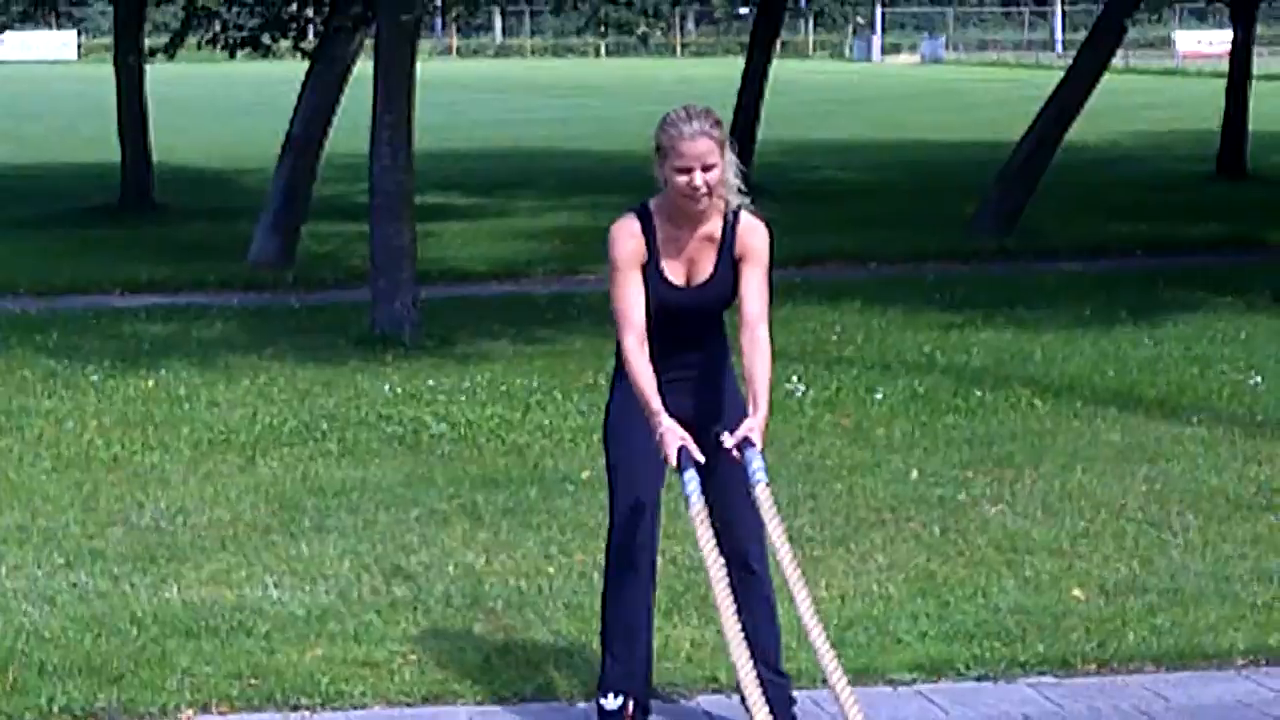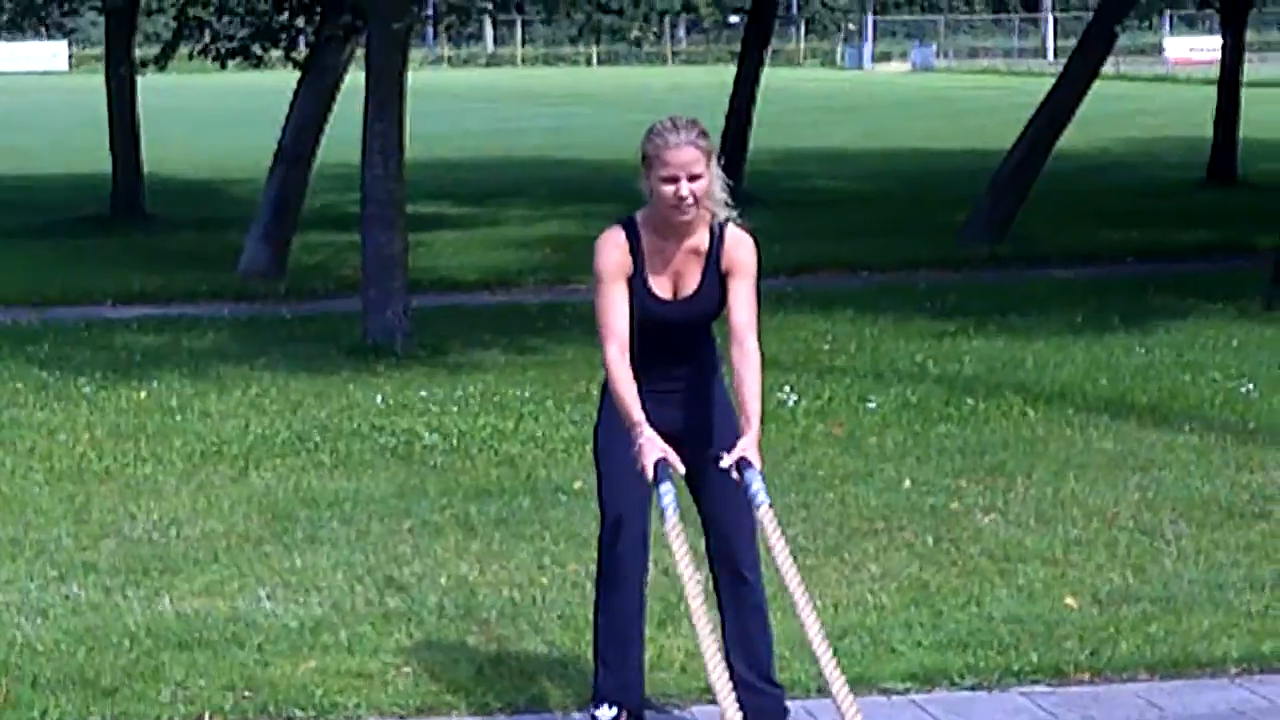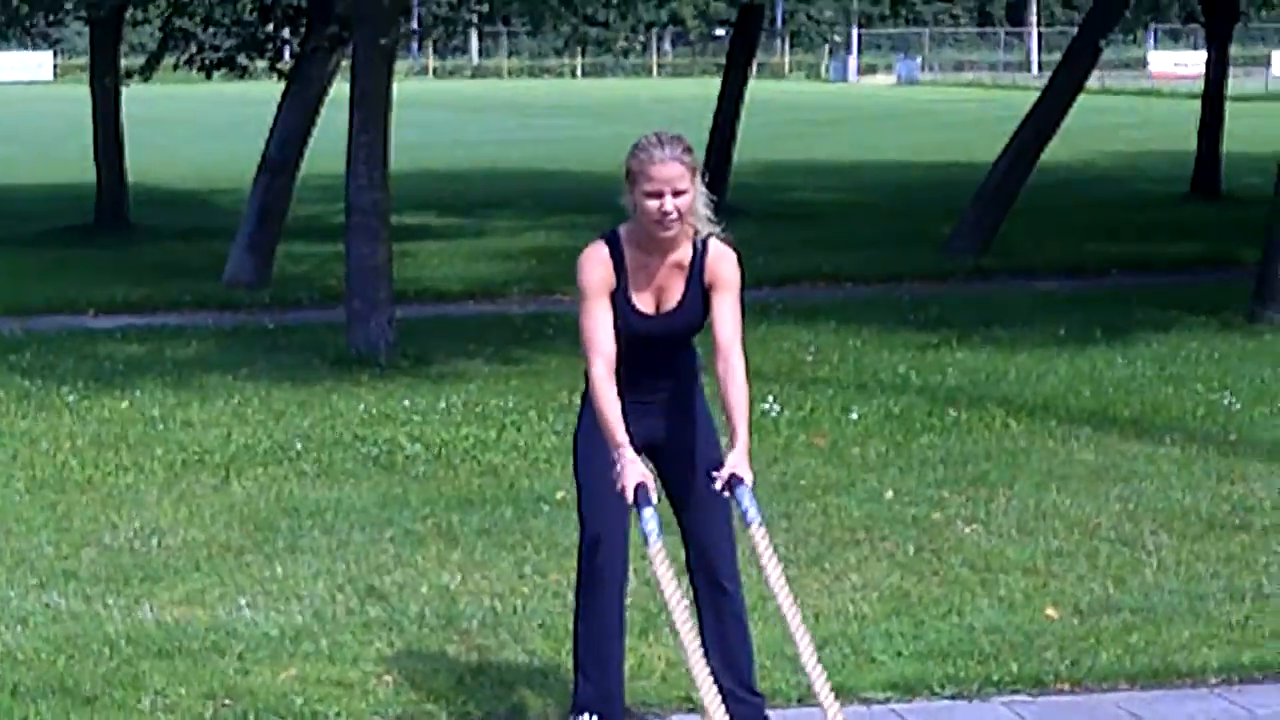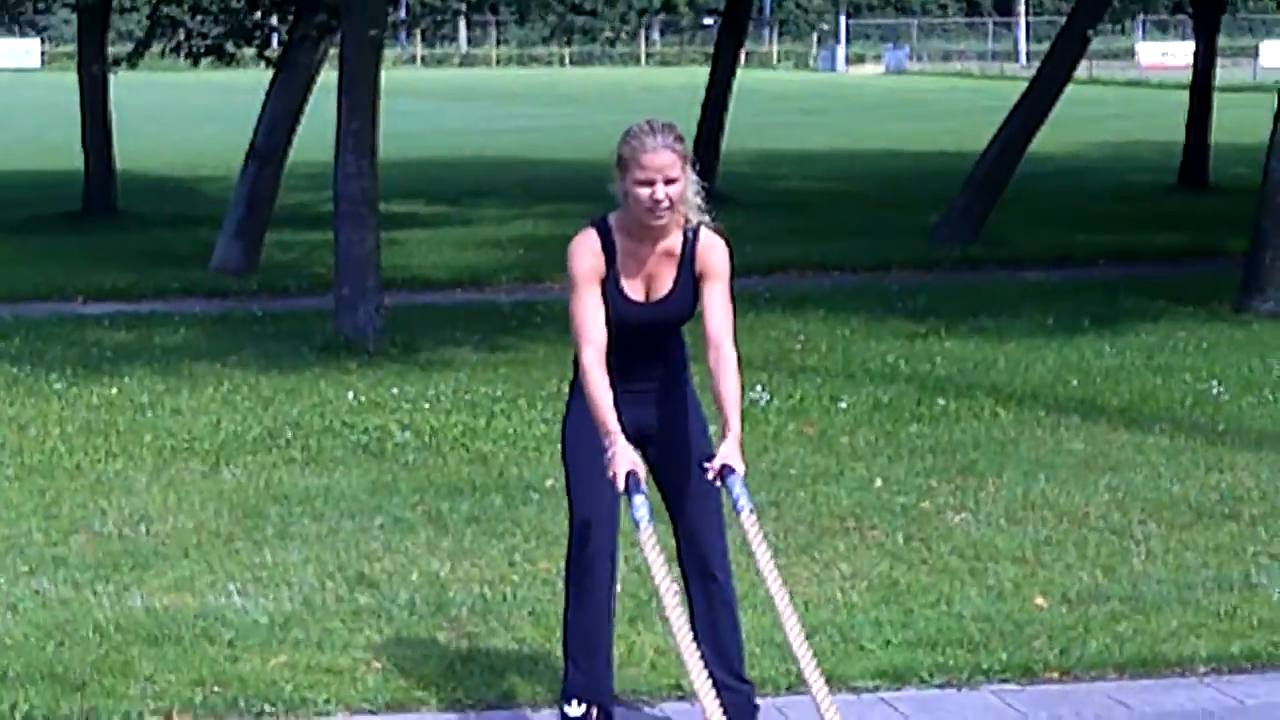
dt=0.2s
person 1, frame 1
left shoulder: (748, 231)
right shoulder: (631, 232)
left elbow: (755, 327)
right elbow: (632, 336)
left wrist: (757, 414)
right wrist: (662, 422)
left hip: (713, 387)
right hip: (642, 395)
left knee: (745, 541)
right knee: (631, 541)
person 1, frame 2
left shoulder: (734, 245)
right shoulder: (616, 246)
left elbow: (744, 341)
right elbow: (615, 349)
left wrist: (751, 432)
right wrist: (641, 432)
left hip: (702, 398)
right hip: (632, 405)
left knee: (737, 551)
right knee: (622, 552)
person 1, frame 3
left shoulder: (717, 259)
right shoulder: (599, 260)
left elbow: (730, 355)
right elbow: (600, 365)
left wrist: (740, 446)
right wrist: (622, 452)
left hip: (682, 411)
right hip: (611, 418)
left knee: (717, 562)
right knee: (602, 562)
person 1, frame 4
left shoulder: (707, 248)
right shoulder: (590, 248)
left elbow: (720, 344)
right elbow: (590, 354)
left wrist: (732, 434)
right wrist: (614, 441)
left hip: (671, 398)
right hip: (599, 407)
left knee: (707, 549)
right knee: (591, 550)
